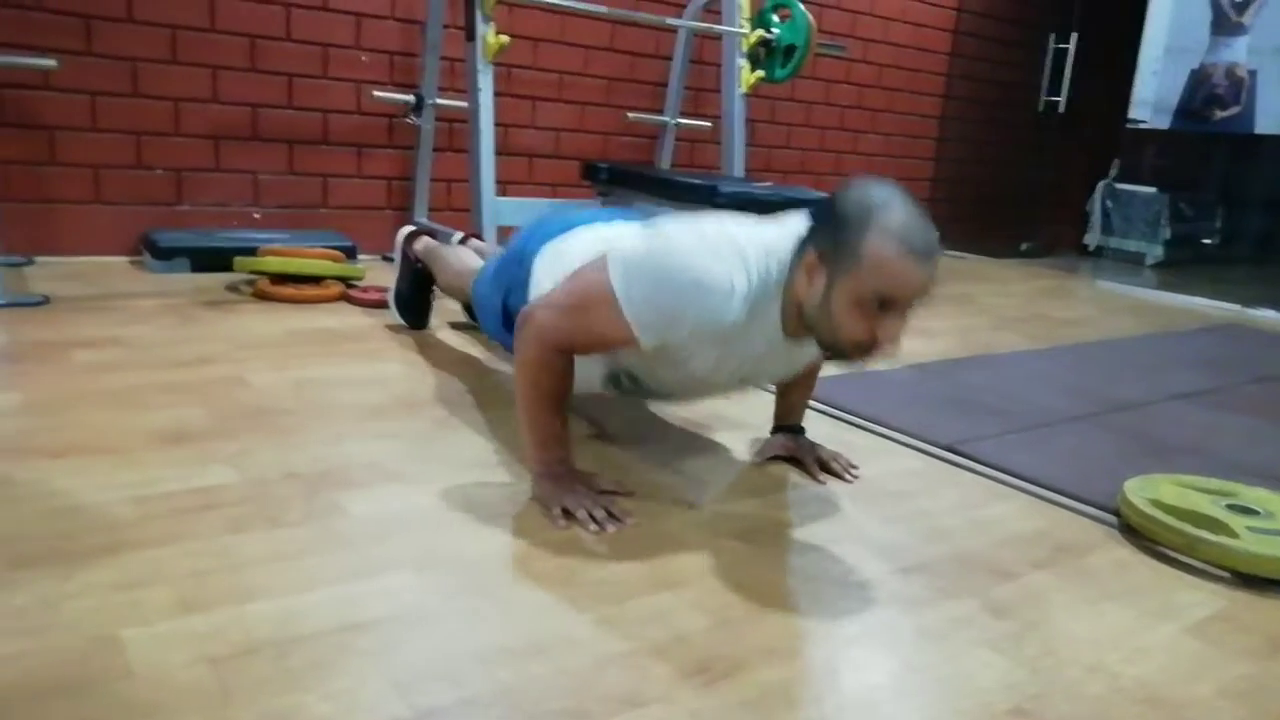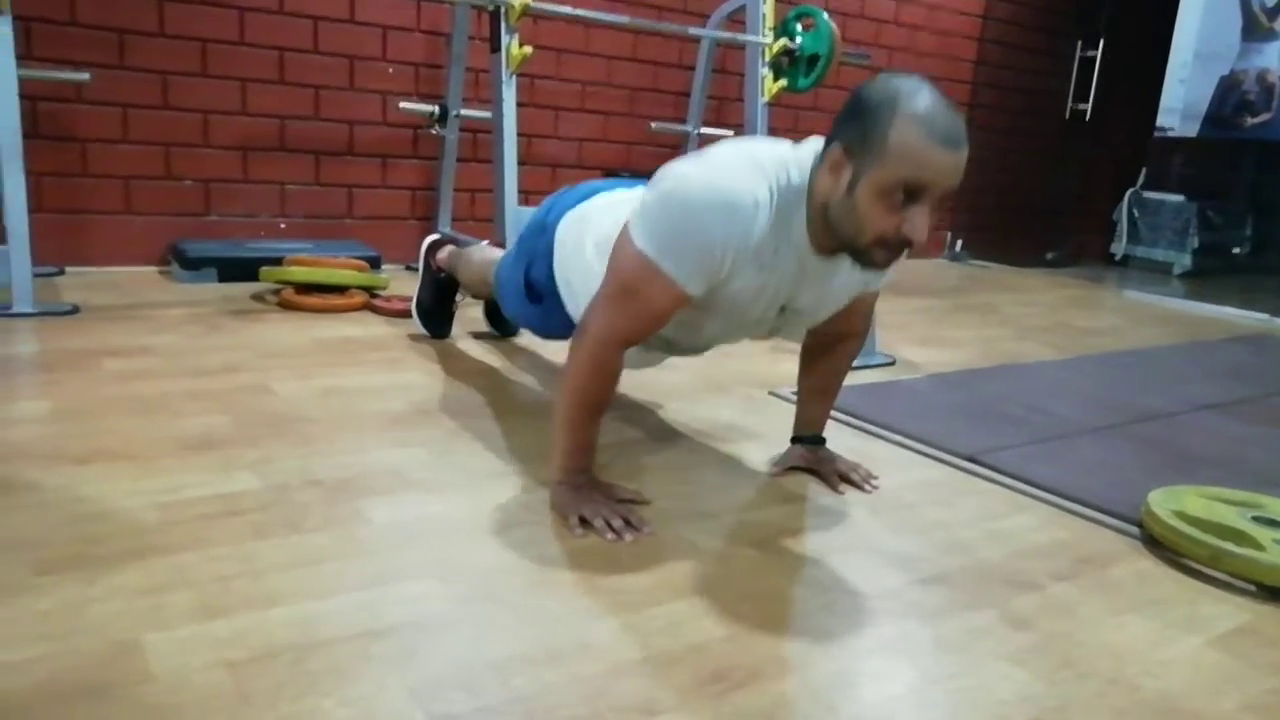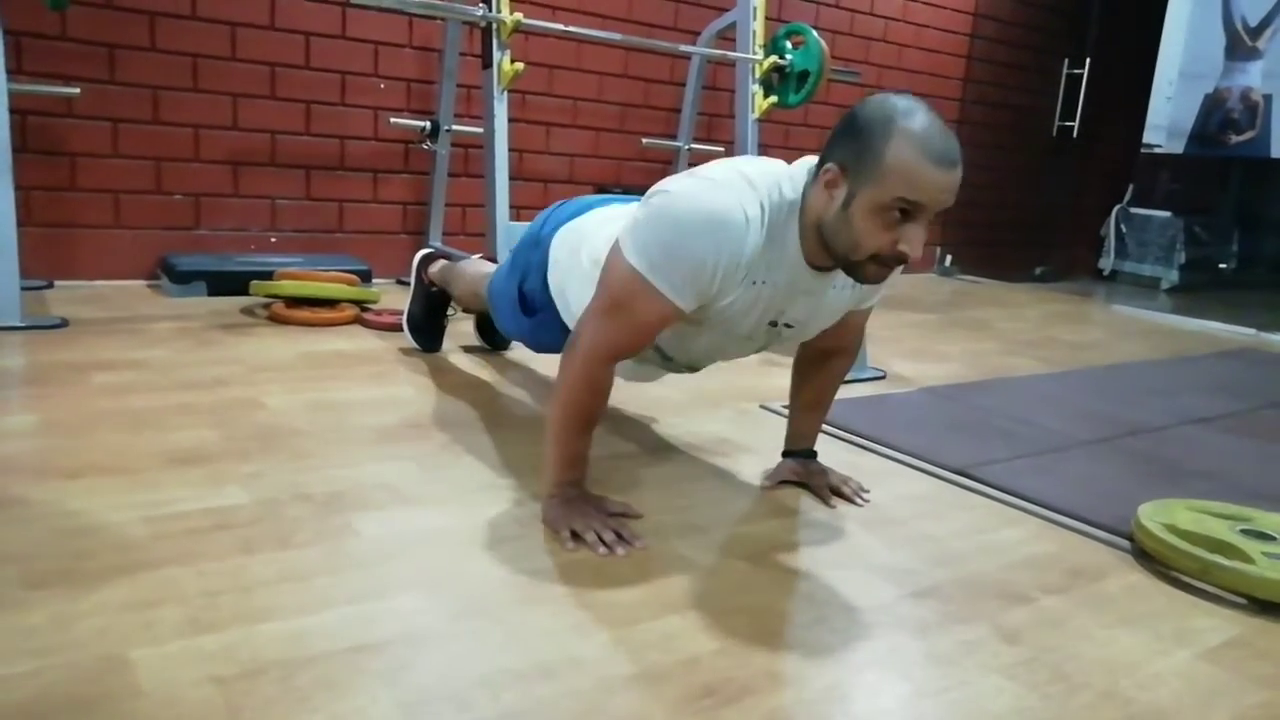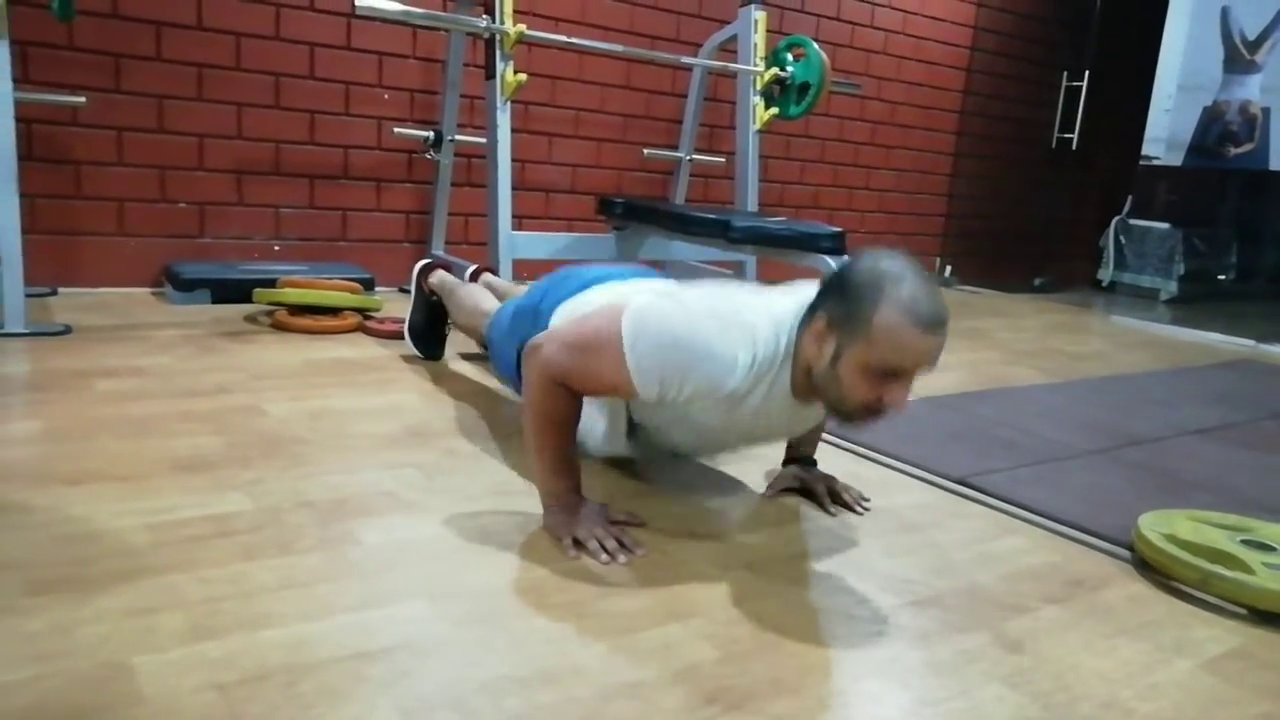
dt=1s
person 1, frame 1
left shoulder: (840, 278)
right shoulder: (710, 287)
right elbow: (541, 328)
left wrist: (788, 424)
right wrist: (549, 468)
left hip: (631, 243)
right hip: (557, 256)
right knee: (483, 287)
left ankle: (473, 244)
right ankle: (423, 250)
person 1, frame 2
left shoulder: (873, 226)
right shoulder: (724, 205)
left elbow: (837, 333)
right elbow: (602, 338)
left wrist: (808, 439)
right wrist: (572, 479)
left hip: (651, 238)
right hip: (574, 235)
right knee: (507, 286)
left ankle: (484, 251)
right ankle: (447, 259)
person 1, frame 3
left shoulder: (869, 243)
right shoulder: (716, 221)
left elbow: (831, 346)
right elbow: (593, 350)
left wrist: (800, 453)
right wrist: (564, 493)
left hip: (644, 254)
right hip: (568, 250)
right knee: (502, 304)
left ankle: (480, 267)
right ankle: (439, 273)
person 1, frame 4
left shoulder: (848, 338)
right shoulder: (716, 350)
right elbow: (545, 360)
left wrist: (800, 462)
right wrist: (564, 504)
left hip: (641, 301)
right hip: (571, 312)
right knee: (496, 330)
left ankle: (485, 280)
right ankle: (438, 284)
